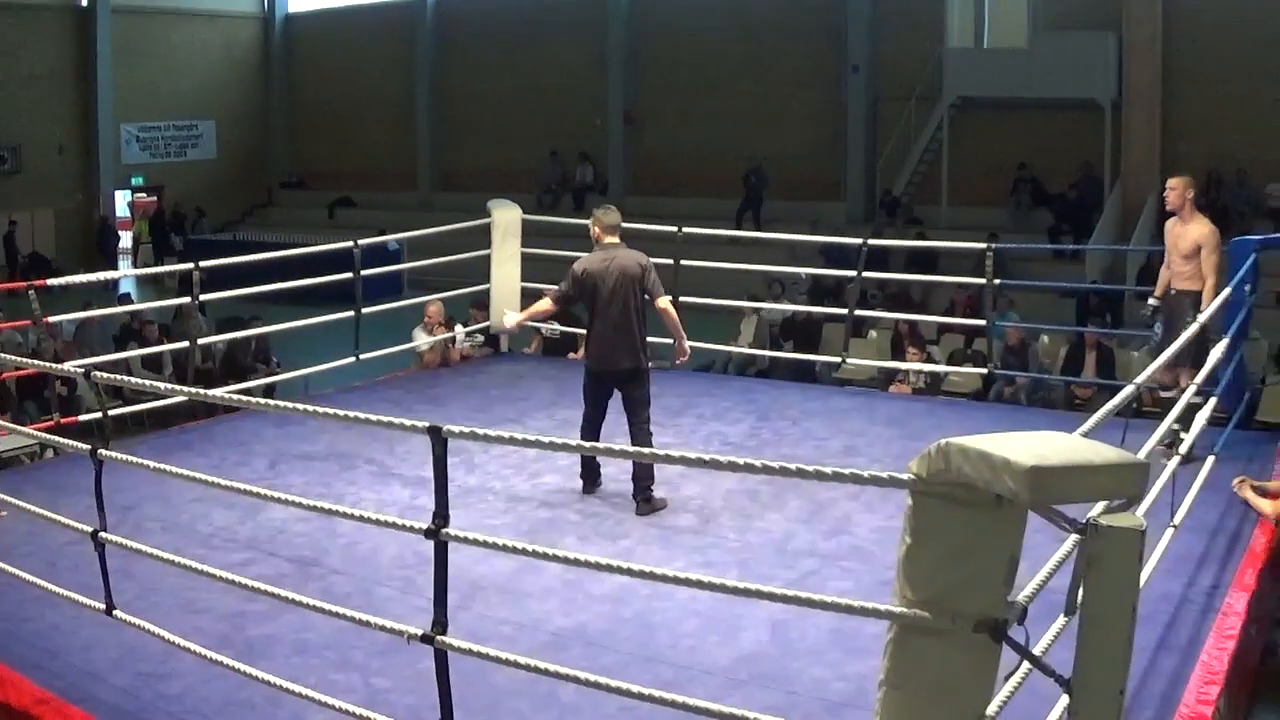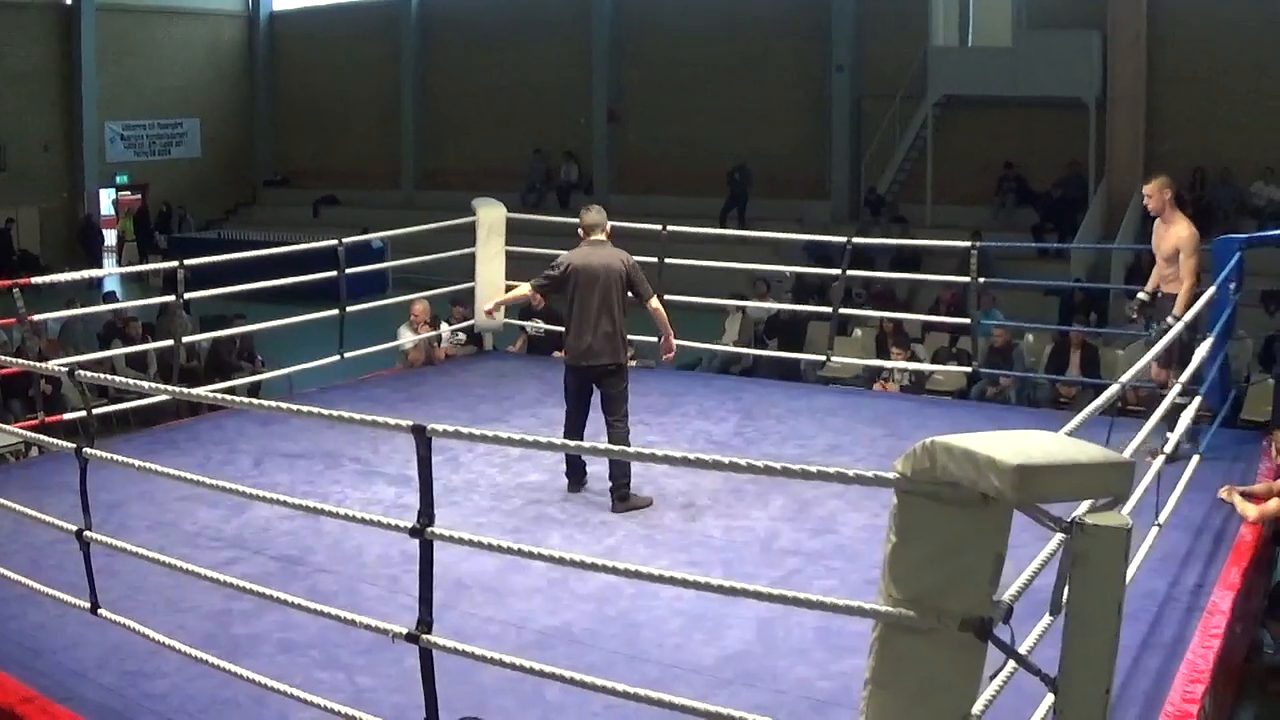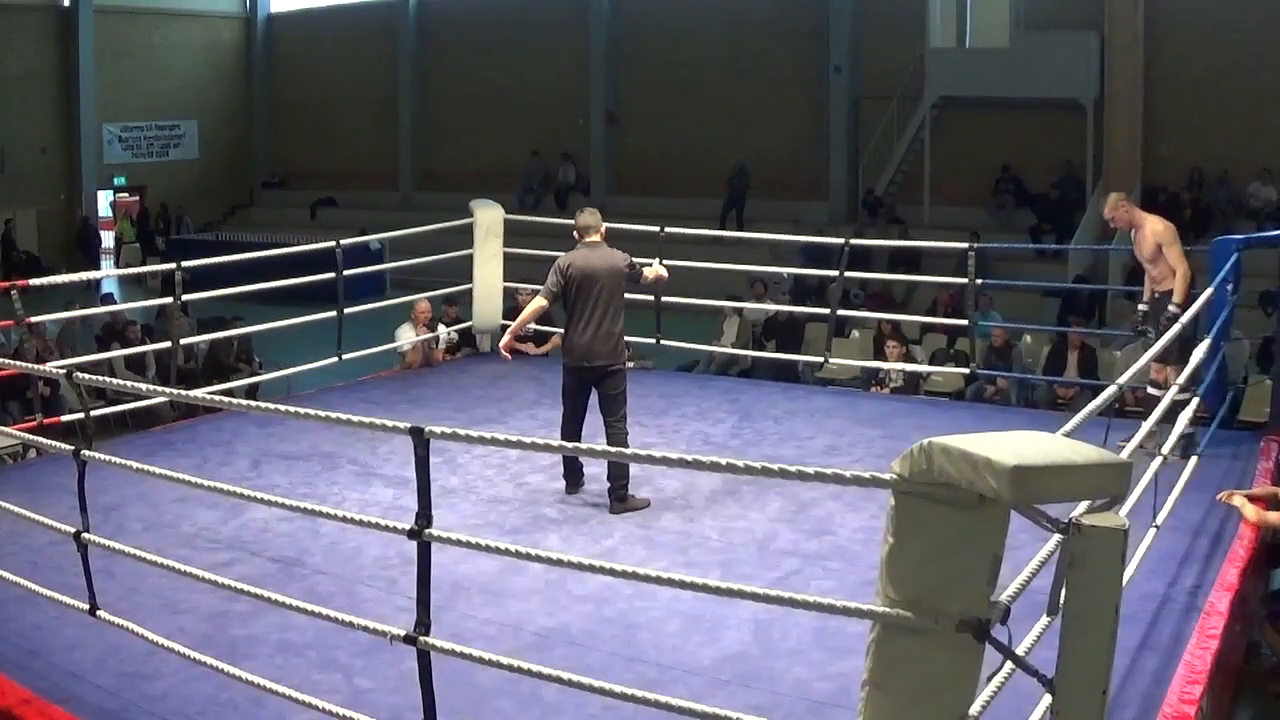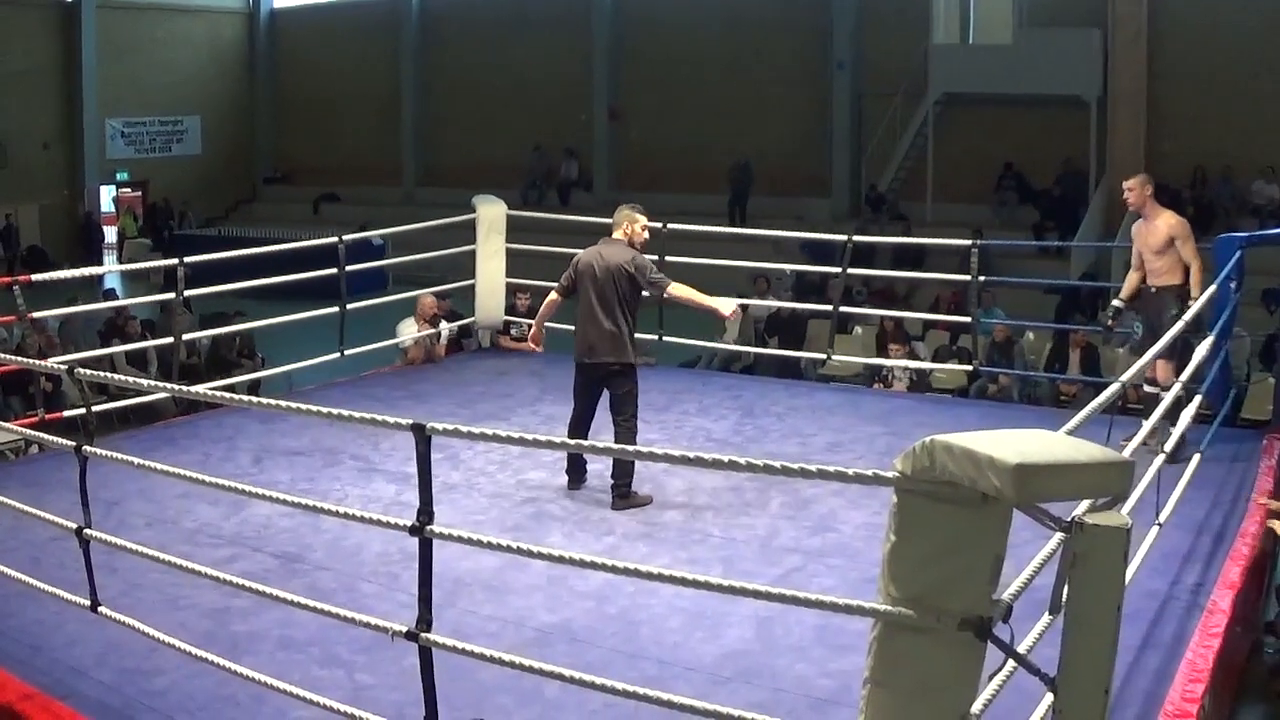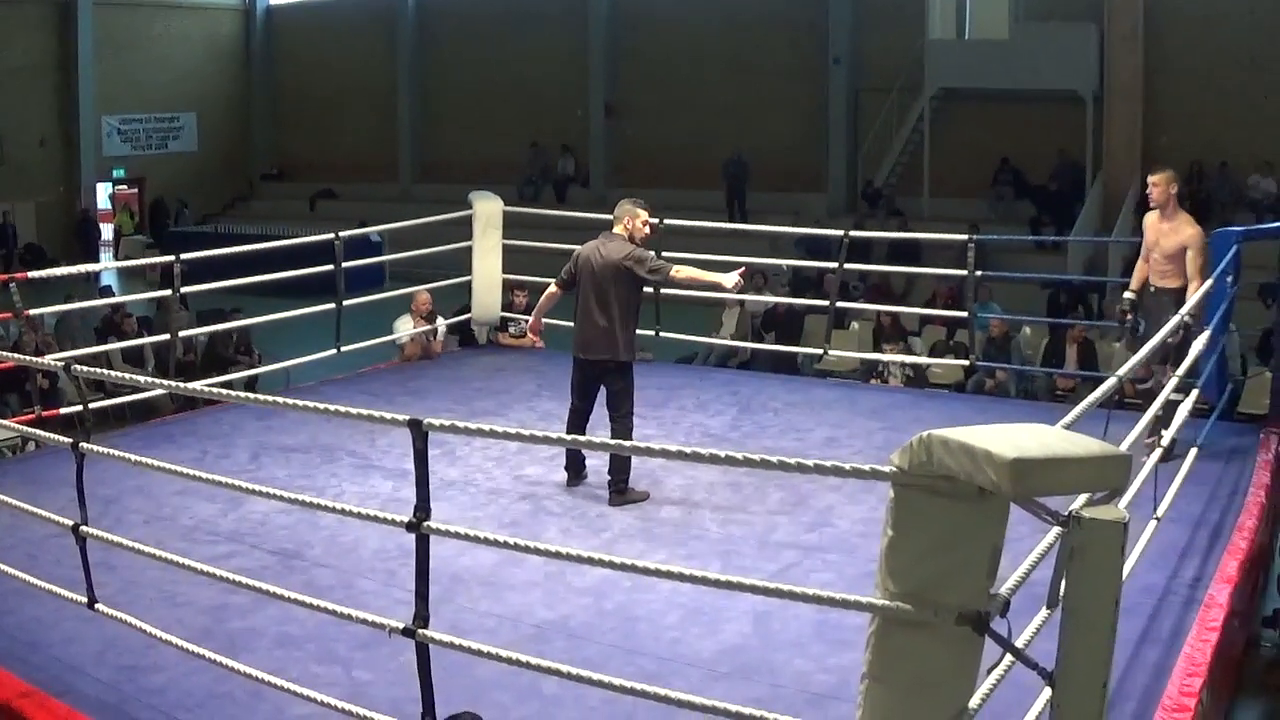
dt=0.7s
person 1, frame 1
left shoulder: (583, 266)
right shoulder: (639, 262)
left elbow: (551, 304)
right elbow: (663, 305)
left wrist: (518, 319)
right wrist: (681, 339)
left hip: (598, 360)
right hip: (633, 360)
left knee: (591, 421)
right knee: (640, 427)
left ankle: (589, 479)
right ankle: (644, 498)
person 1, frame 2
left shoulder: (568, 261)
right shoulder: (624, 261)
left elbow: (530, 291)
right elbow: (653, 306)
left wrist: (496, 304)
right wrist: (668, 335)
left hip: (577, 356)
right hip: (613, 356)
left knee: (574, 419)
right knee: (617, 425)
left ankle: (575, 478)
right ankle: (621, 495)
person 1, frame 3
left shoulder: (566, 263)
right shoulder: (620, 260)
left elbow: (541, 302)
right elbow: (644, 275)
left wrist: (511, 333)
right wrist: (657, 271)
left hip: (576, 356)
right hip: (611, 357)
left knee: (571, 420)
right knee: (616, 426)
left ankle: (572, 479)
right ankle: (619, 496)
person 1, frame 4
left shoulder: (584, 257)
right shoulder: (632, 260)
left elbow: (554, 297)
right elbow: (672, 289)
left wrist: (537, 326)
right wrist: (717, 304)
left hip: (586, 353)
right hip: (619, 355)
left knee: (580, 416)
right knee: (624, 424)
left ankle: (575, 475)
right ankle: (622, 494)
person 1, frame 5
left shoulder: (584, 251)
right shoulder: (632, 255)
left elbow: (554, 290)
right elbow: (676, 272)
left wrist: (536, 318)
right wrist: (720, 278)
left hip: (584, 349)
right hip: (616, 352)
left knee: (578, 410)
right knee: (621, 420)
left ankle: (574, 471)
right ankle: (619, 489)
person 2, frame 1
left shoulder: (1206, 231)
right shoulder: (1170, 225)
left elbow: (1211, 279)
right wrist: (1154, 301)
left hip: (1191, 303)
right hip: (1171, 300)
left knee: (1187, 376)
right knee: (1163, 373)
right ankle: (1178, 429)
person 2, frame 2
left shoulder: (1186, 233)
right shoulder: (1157, 224)
left elbow: (1189, 283)
left wrist: (1172, 321)
right wrist: (1142, 297)
left hip: (1178, 306)
right hip: (1161, 301)
left knee: (1174, 375)
right knee: (1160, 374)
person 2, frame 3
left shoulder: (1160, 229)
right shoulder: (1135, 233)
left elbow: (1183, 271)
left wrist: (1174, 310)
right wrist: (1143, 308)
left hip: (1174, 302)
right hip: (1158, 301)
left knee: (1175, 372)
right knee: (1156, 371)
left ankle: (1185, 435)
right ankle: (1148, 432)
person 2, frame 4
left shoulder: (1174, 223)
right shoulder: (1137, 229)
left elbow: (1195, 265)
left wrist: (1194, 305)
right wrist: (1117, 304)
left hip: (1173, 297)
right hip: (1149, 296)
left knee: (1165, 371)
right knee: (1150, 369)
right ankle: (1150, 429)
person 2, frame 5
left shoulder: (1191, 232)
right shoulder: (1149, 219)
left elbow: (1194, 280)
left wrist: (1186, 319)
right wrist: (1130, 296)
left hip: (1172, 299)
right hip: (1148, 294)
left knee: (1169, 371)
right knee: (1138, 365)
left ankle: (1167, 438)
right ankle: (1159, 415)
